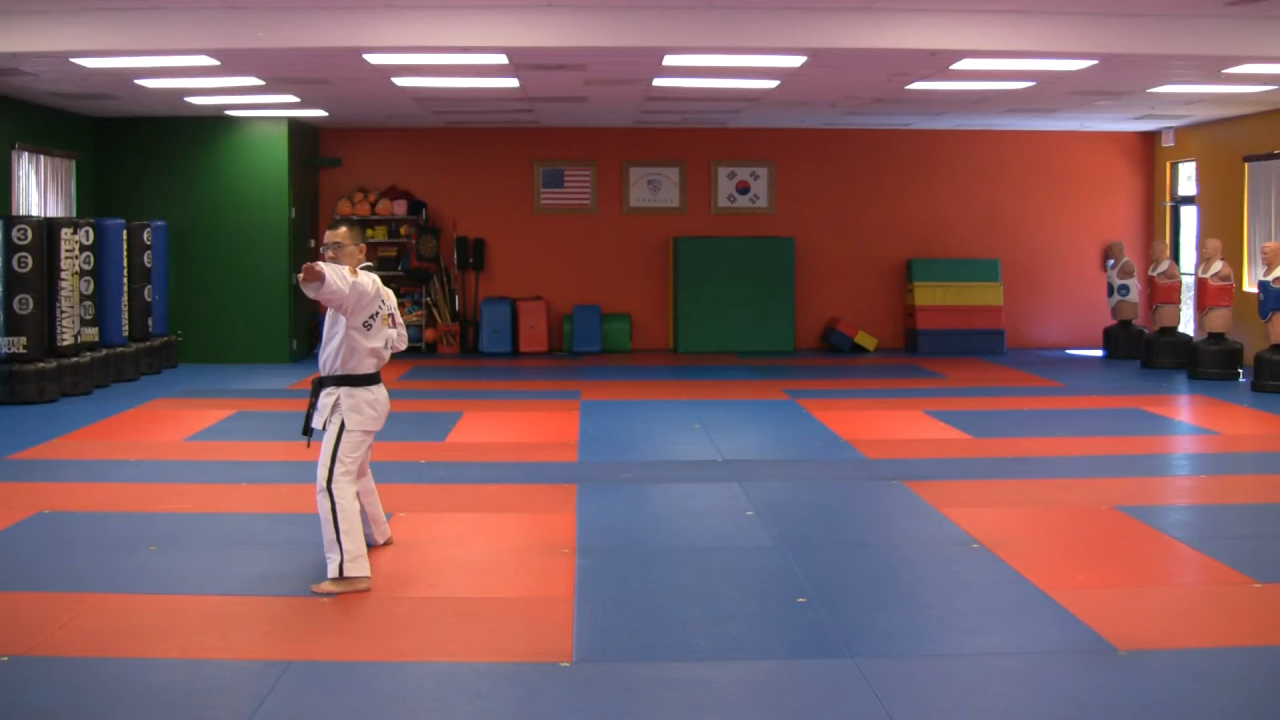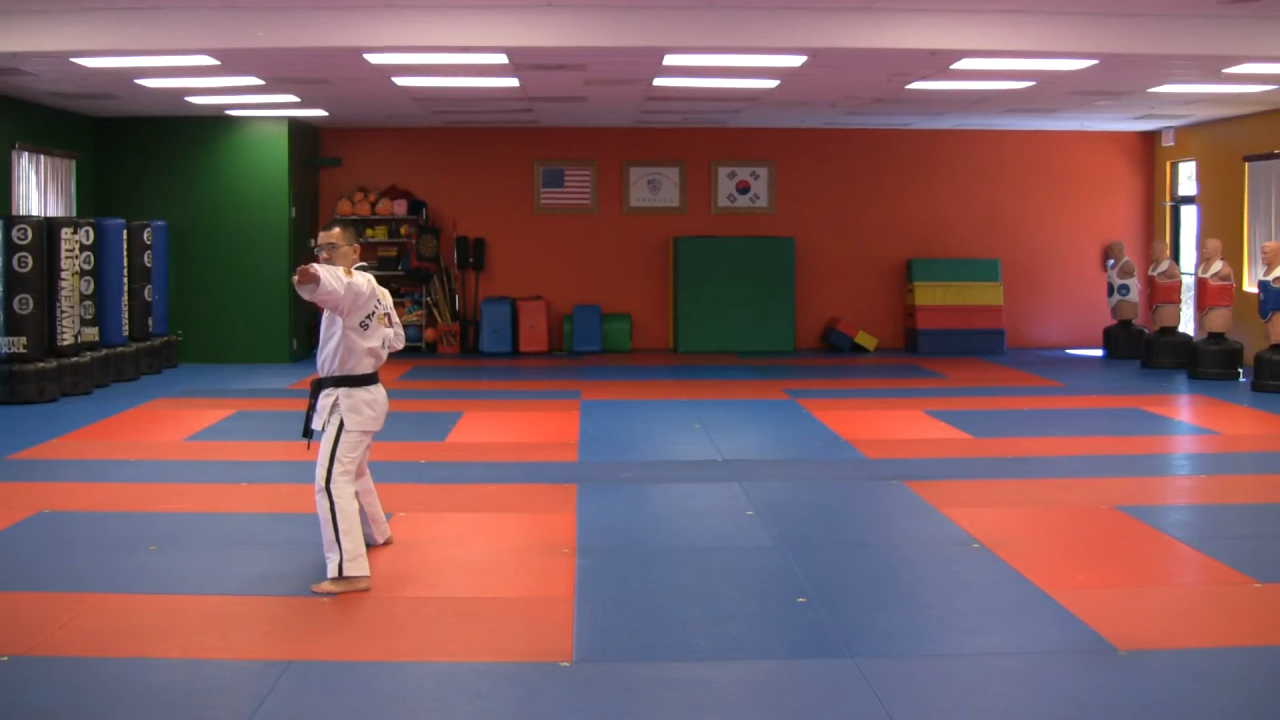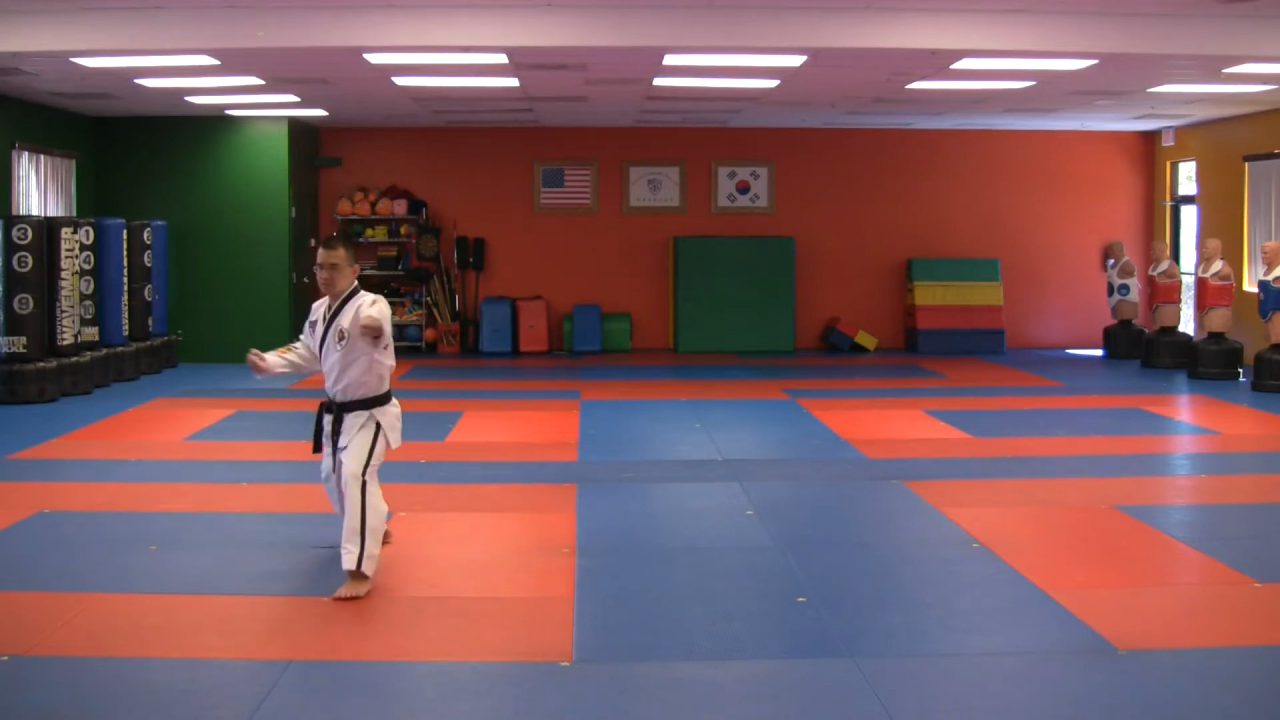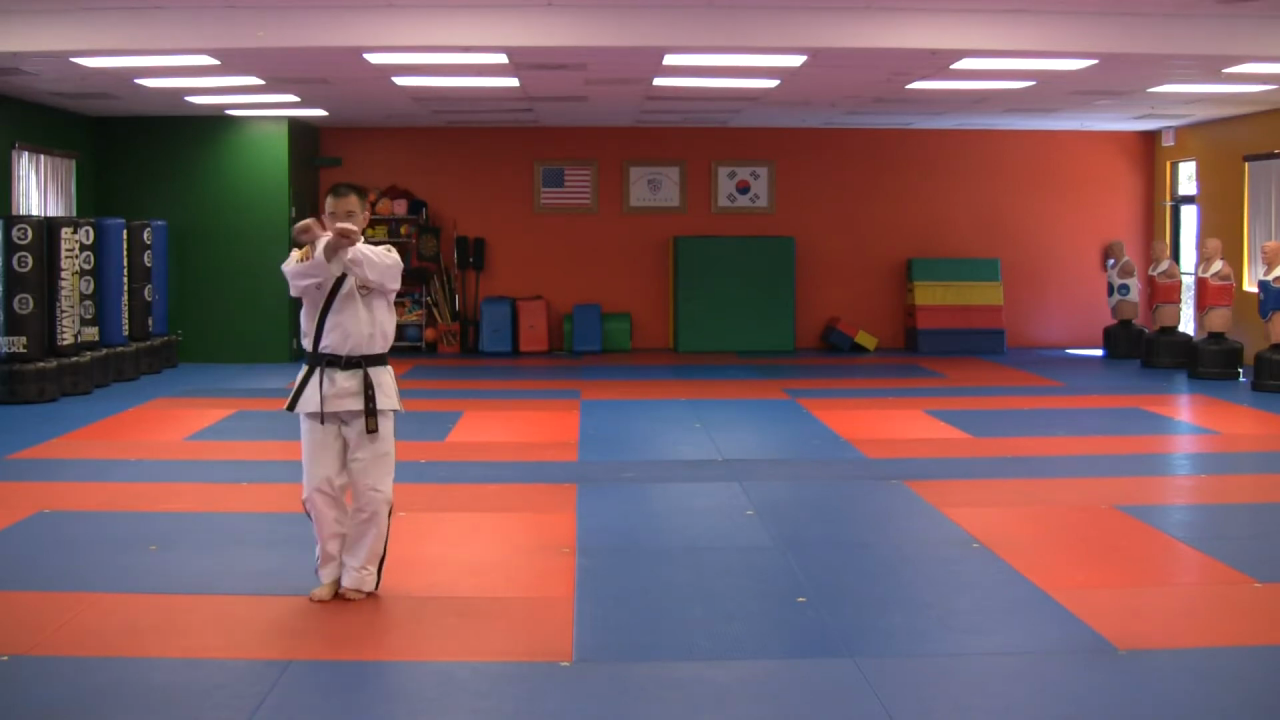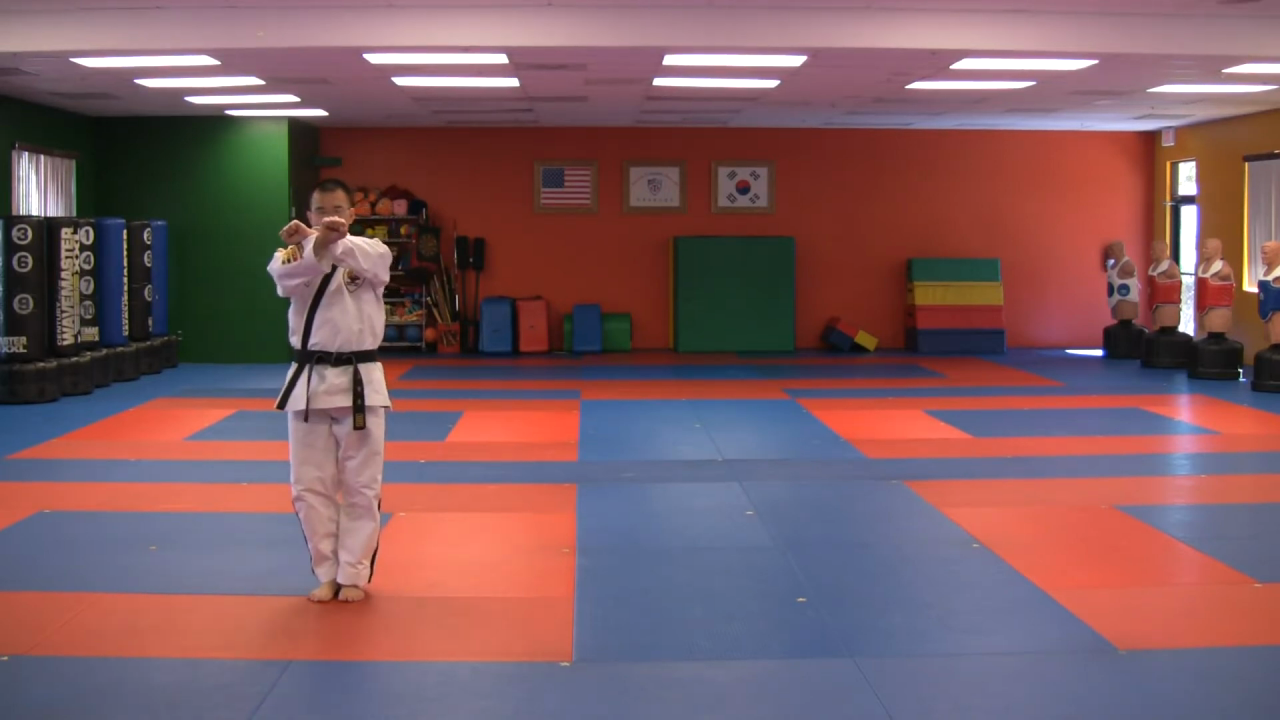
dt=1s
person 1, frame 1
left shoulder: (362, 283)
right shoulder: (380, 290)
left elbow: (340, 284)
right elbow: (397, 339)
left wrist: (319, 277)
right wrist: (366, 339)
left hip: (351, 398)
right hip: (364, 392)
left knee: (334, 480)
right knee: (355, 470)
left ankle: (351, 572)
right ankle: (376, 533)
person 1, frame 2
left shoulder: (357, 283)
right shoulder: (375, 290)
left elbow: (335, 283)
right elbow: (395, 338)
left wrist: (313, 278)
right wrist: (361, 338)
left hip: (348, 398)
right hip: (361, 392)
left knee: (332, 479)
right knee: (353, 470)
left ankle: (350, 571)
right ankle: (376, 532)
person 1, frame 3
left shoulder: (369, 305)
right shoulder: (321, 311)
left elbow: (376, 324)
right elbow: (308, 352)
left wrist: (372, 331)
right wrist: (267, 362)
left hip: (370, 416)
right hip: (337, 415)
left knee: (355, 479)
right knee: (336, 480)
left ankle: (359, 572)
right ankle: (375, 528)
person 1, frame 4
left shoulder: (383, 259)
right shoulder: (311, 256)
left elbow: (370, 266)
right elbow: (299, 274)
left wrist: (328, 241)
right wrist: (328, 246)
left hip: (369, 386)
right hip: (319, 385)
left knee: (372, 490)
right knee: (319, 487)
left ankle: (360, 576)
right ankle: (331, 573)
person 1, frame 5
left shoulder: (369, 253)
right shoulder: (296, 255)
left elbow: (368, 259)
right elbow: (285, 273)
left wrist: (322, 240)
right wrist: (317, 243)
left hip: (359, 381)
right hip: (309, 382)
left knee: (361, 485)
right knee: (311, 485)
left ankle: (353, 574)
right ankle: (327, 573)
